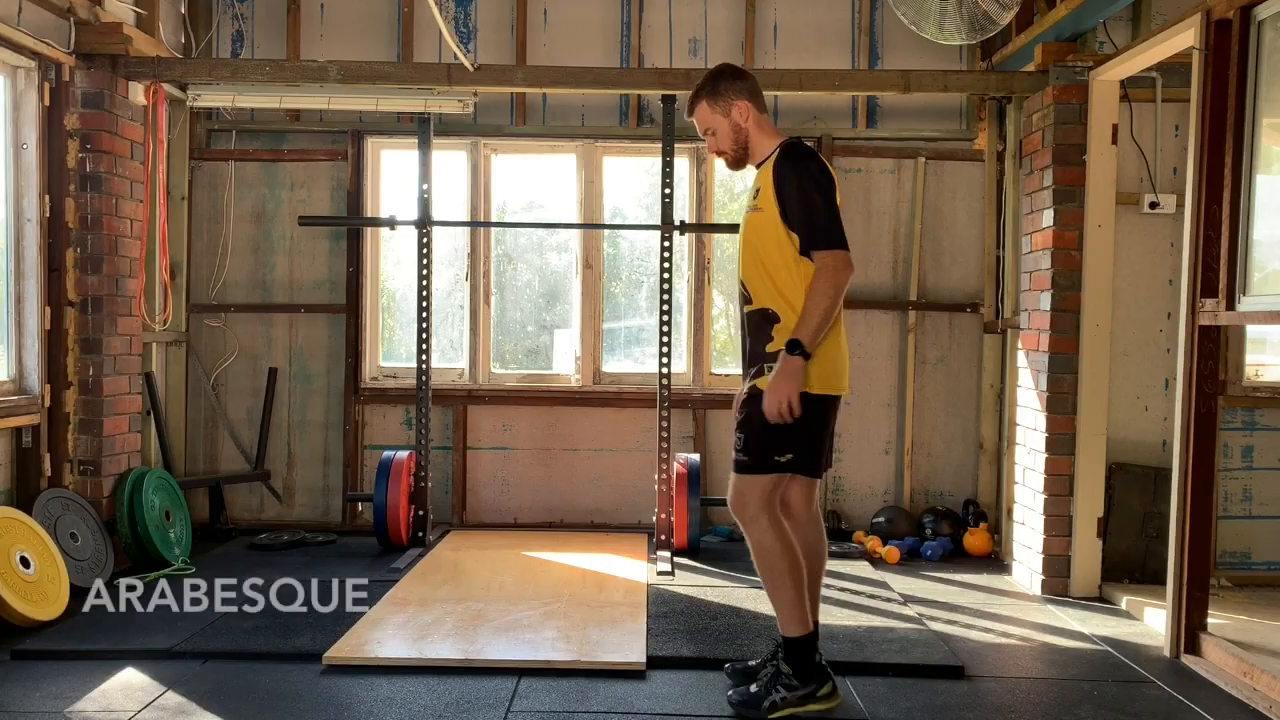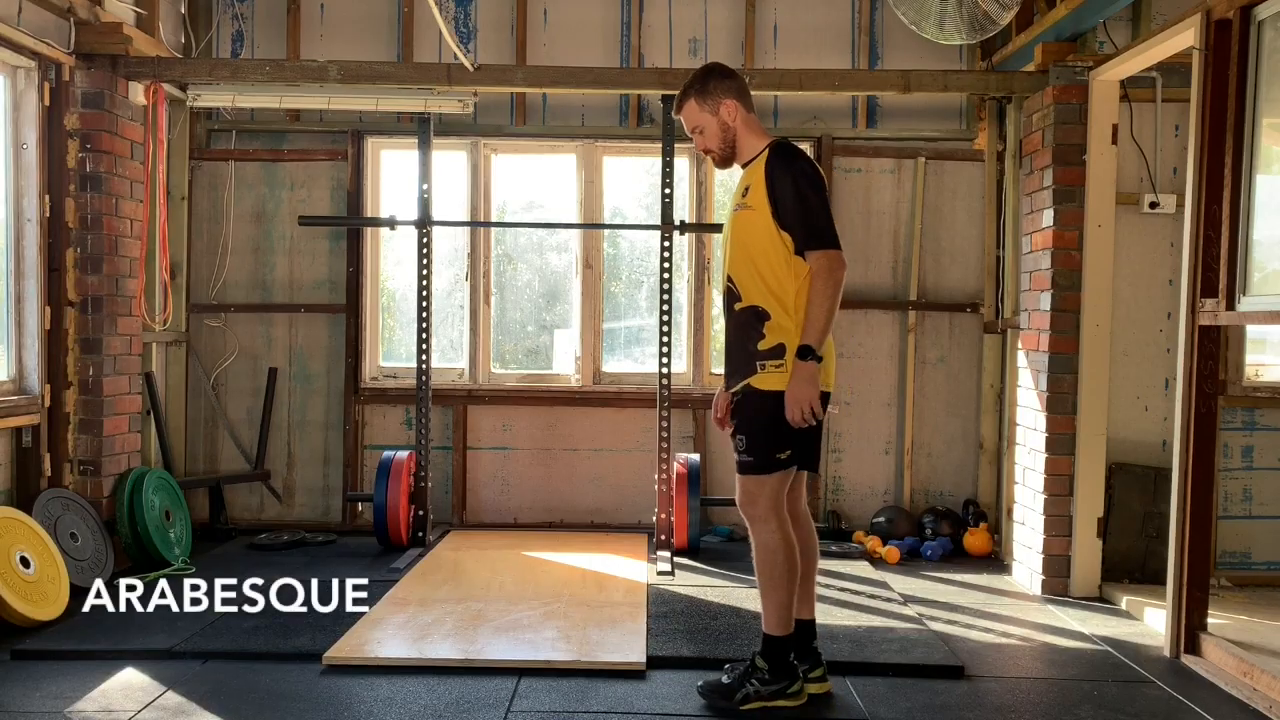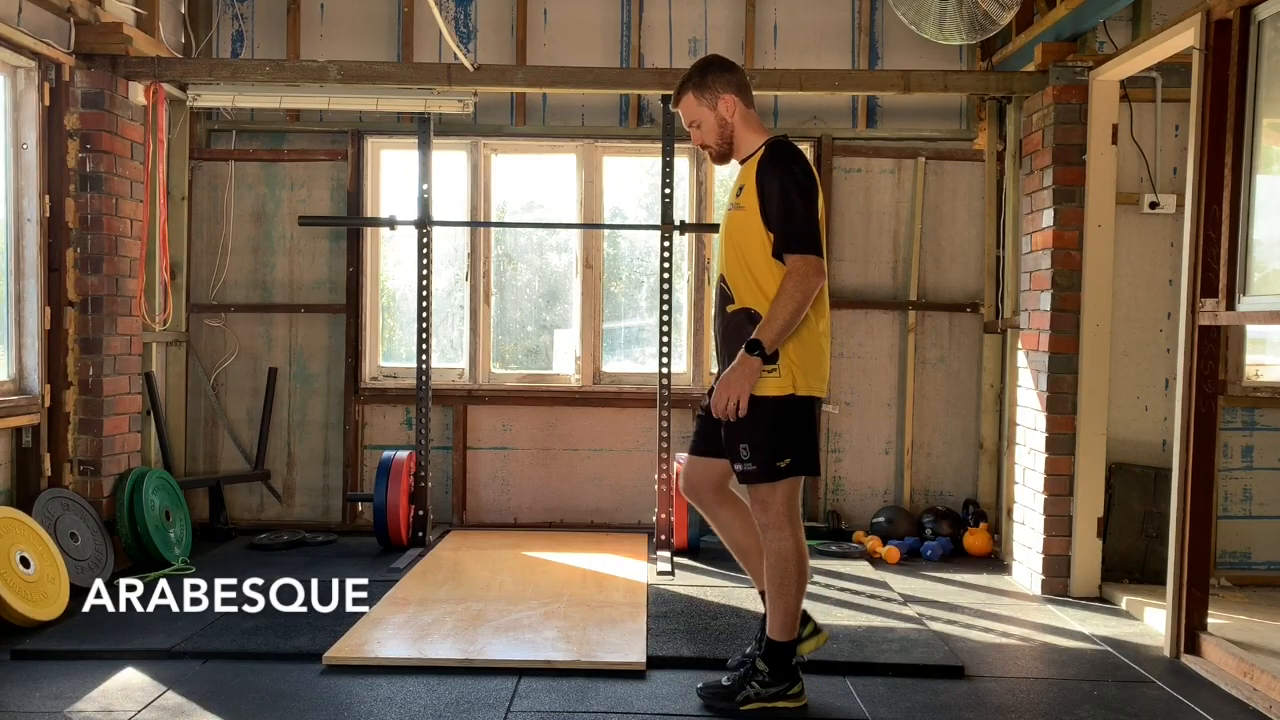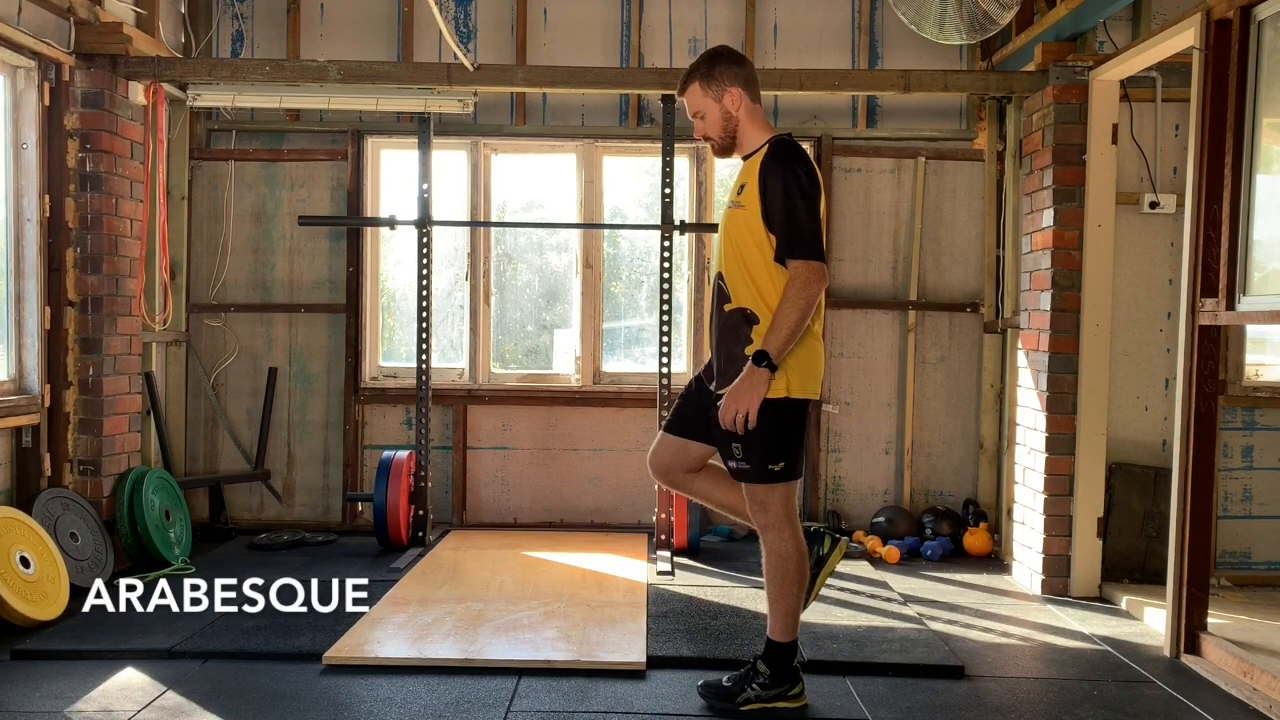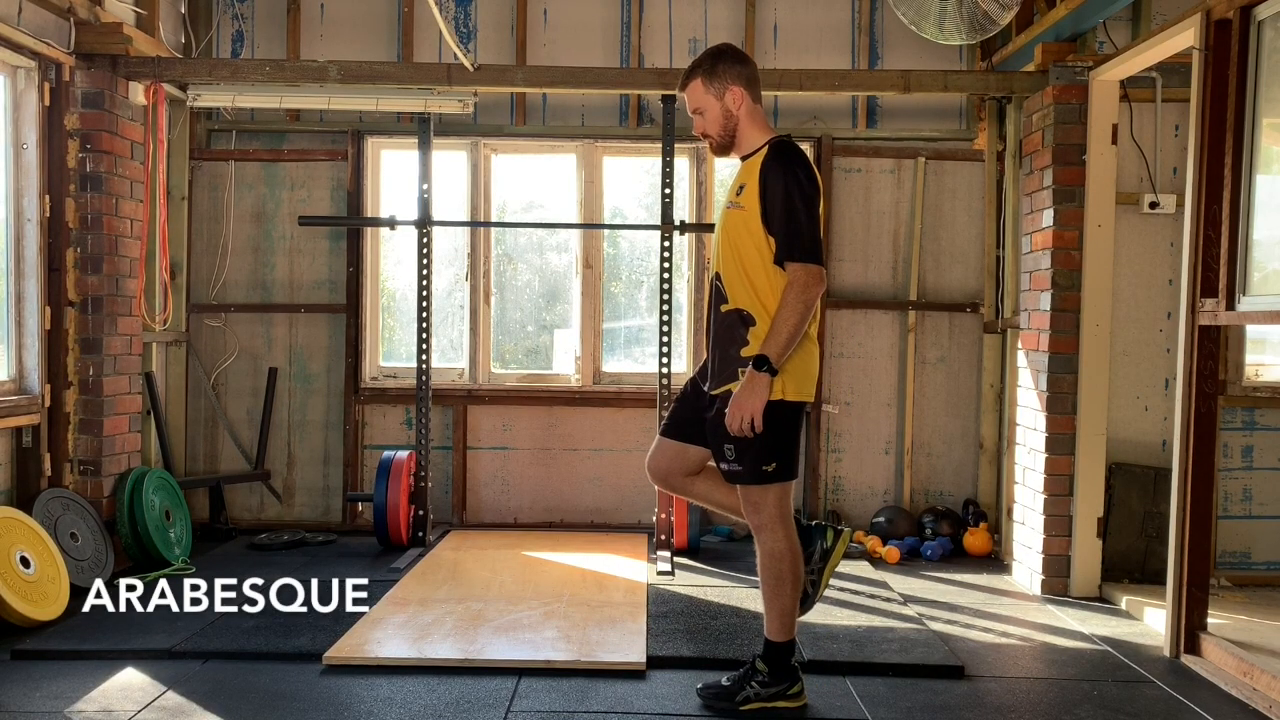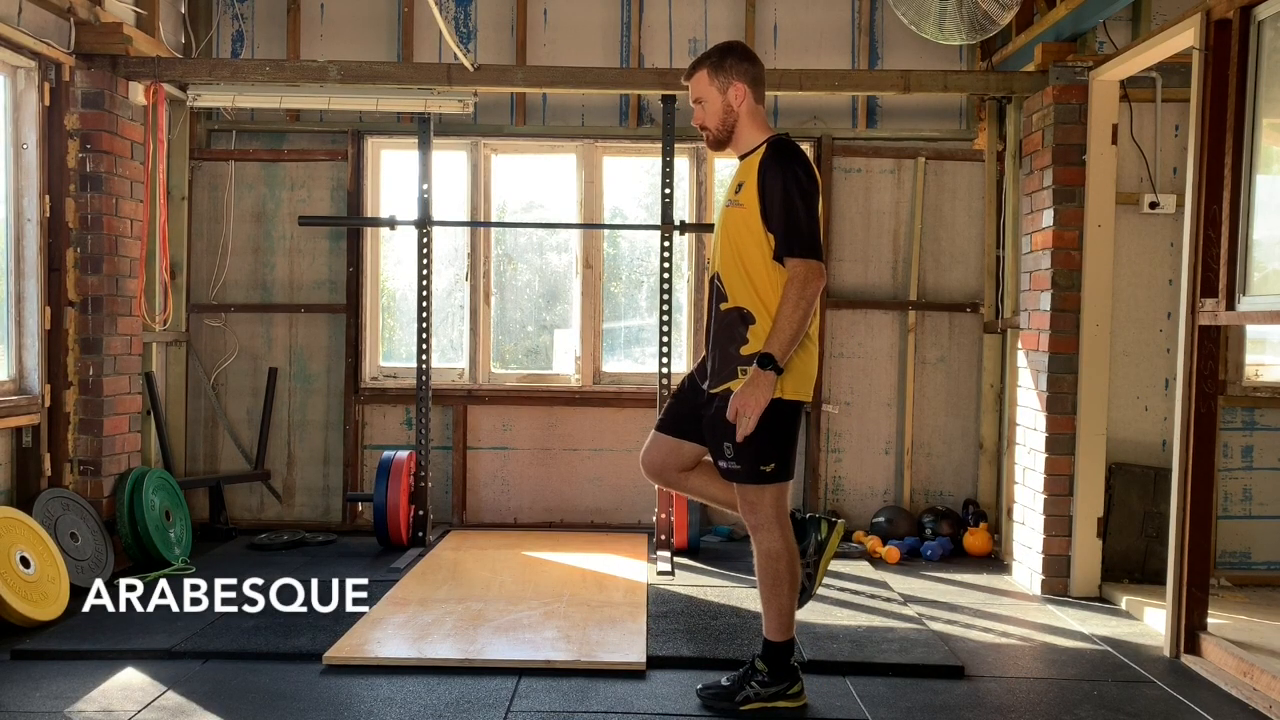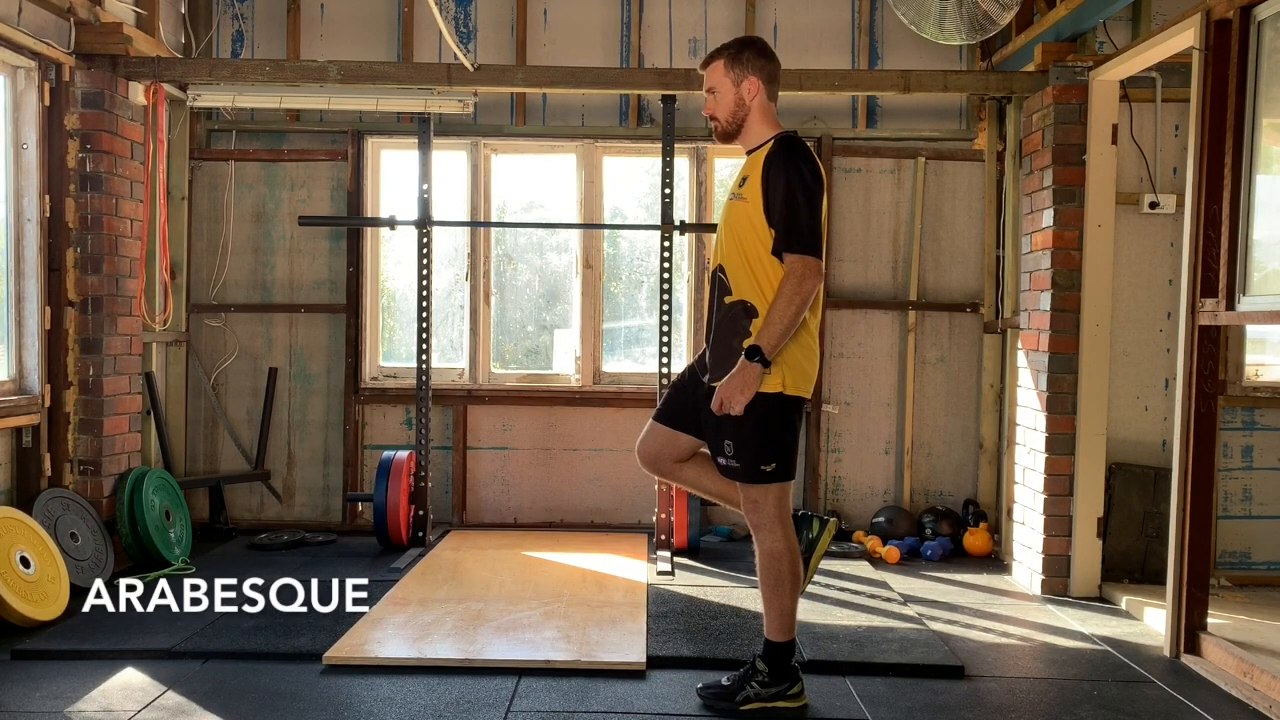
dt=0.4s
person 1, frame 1
left shoulder: (795, 165)
right shoulder: (774, 175)
left elbow: (835, 267)
left wrist: (793, 359)
right wrist: (756, 379)
left hip: (796, 377)
right hip: (782, 375)
left knee: (751, 504)
right knee: (793, 507)
right ankle: (798, 652)
person 1, frame 2
left shoulder: (785, 166)
right shoulder: (752, 179)
left elbow: (829, 266)
left wrist: (808, 361)
right wrist: (731, 380)
left hip: (785, 373)
right hip: (761, 372)
left knee: (760, 506)
right knee: (783, 506)
left ankle: (777, 667)
right ankle: (802, 653)
person 1, frame 3
left shoulder: (779, 164)
right shoulder: (751, 173)
left elbow: (806, 272)
left wrist: (753, 356)
left hip: (776, 376)
right hip: (749, 373)
left knee: (772, 513)
right knee: (700, 482)
left ankle: (779, 671)
right ankle: (786, 620)
person 1, frame 4
left shoulder: (783, 163)
right shoulder: (753, 169)
left elbow: (809, 276)
left wrist: (761, 369)
left hip: (769, 376)
right hip: (734, 367)
left knee: (770, 512)
right knee: (668, 462)
left ankle: (779, 674)
right ankle: (805, 547)
person 1, frame 5
left shoulder: (782, 165)
right shoulder: (750, 171)
left elbow: (807, 279)
left wrist: (762, 371)
left hip: (763, 377)
right hip: (726, 368)
left knee: (764, 514)
right knee: (668, 467)
left ankle: (778, 673)
right ankle: (805, 541)
person 1, frame 6
left shoulder: (781, 162)
right shoulder: (749, 168)
left elbow: (807, 274)
left wrist: (767, 370)
left hip: (761, 373)
right hip: (725, 365)
left knee: (761, 514)
right knee: (661, 461)
left ankle: (778, 673)
right ankle: (799, 533)
person 1, frame 7
left shoulder: (787, 159)
right shoulder: (756, 163)
left elbow: (803, 272)
left wrist: (754, 363)
left hip: (762, 370)
right hip: (726, 360)
left knee: (762, 515)
right knee: (657, 451)
left ankle: (778, 674)
right ankle: (793, 529)
